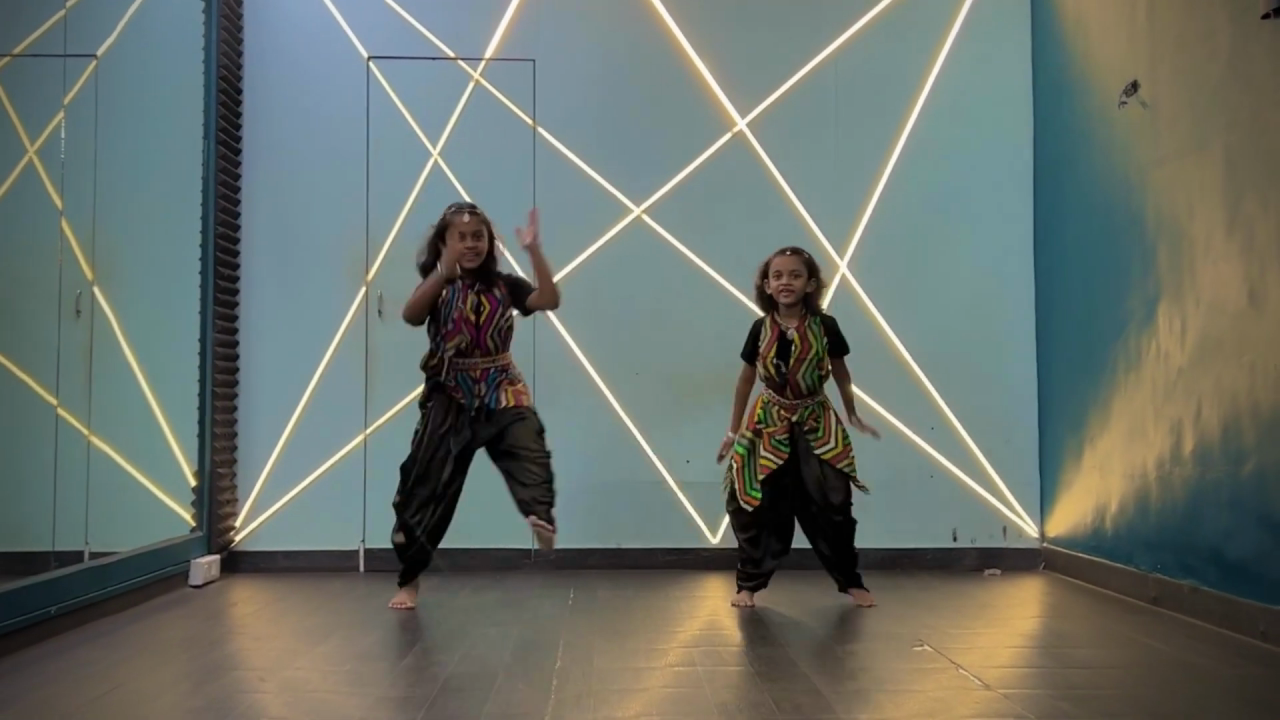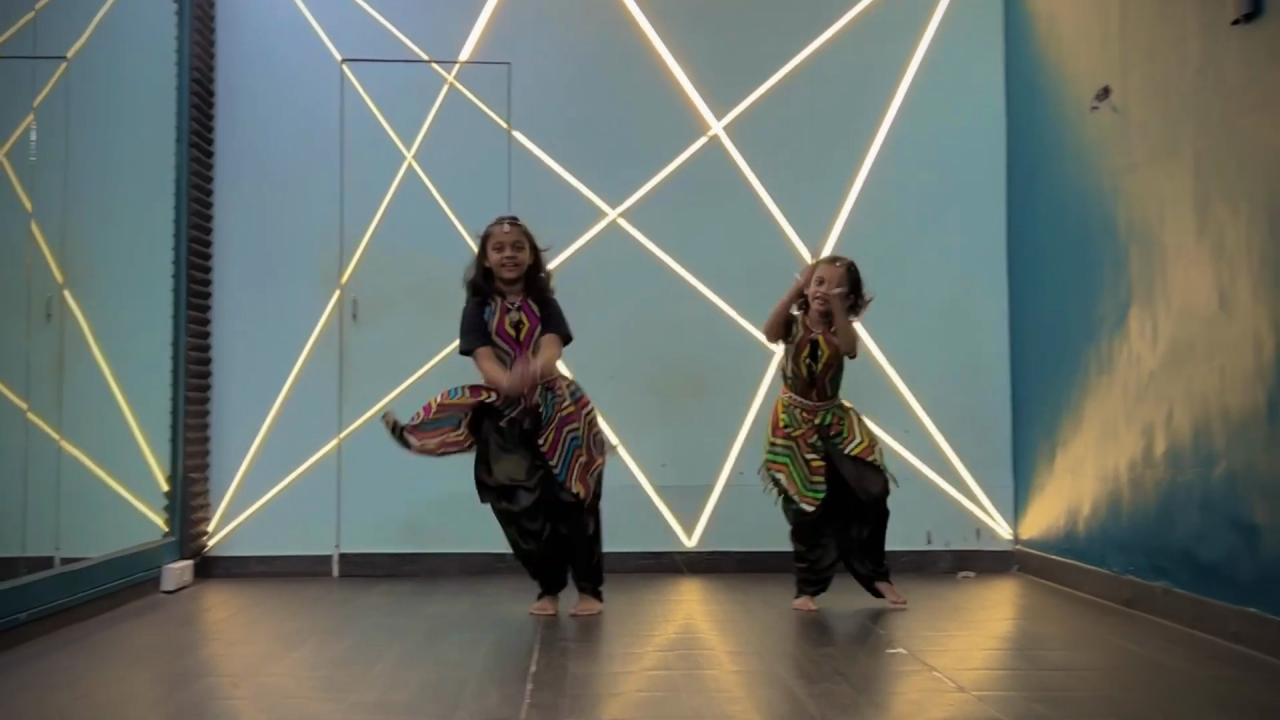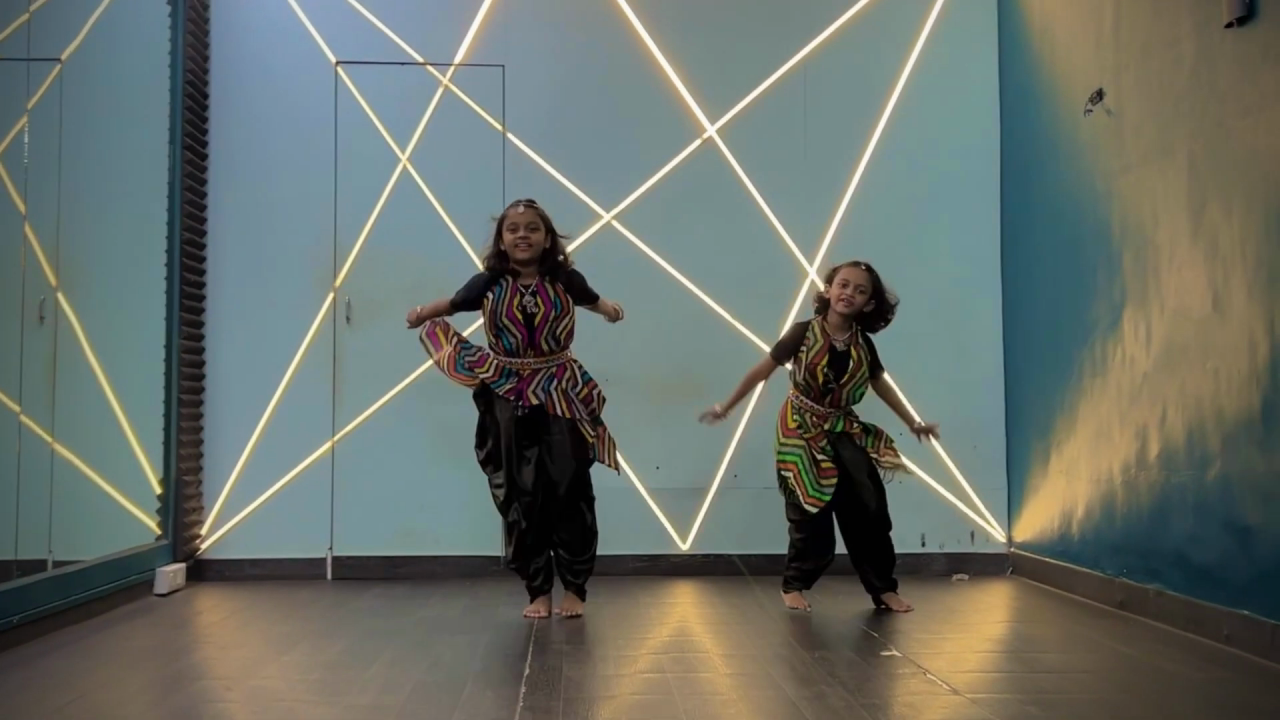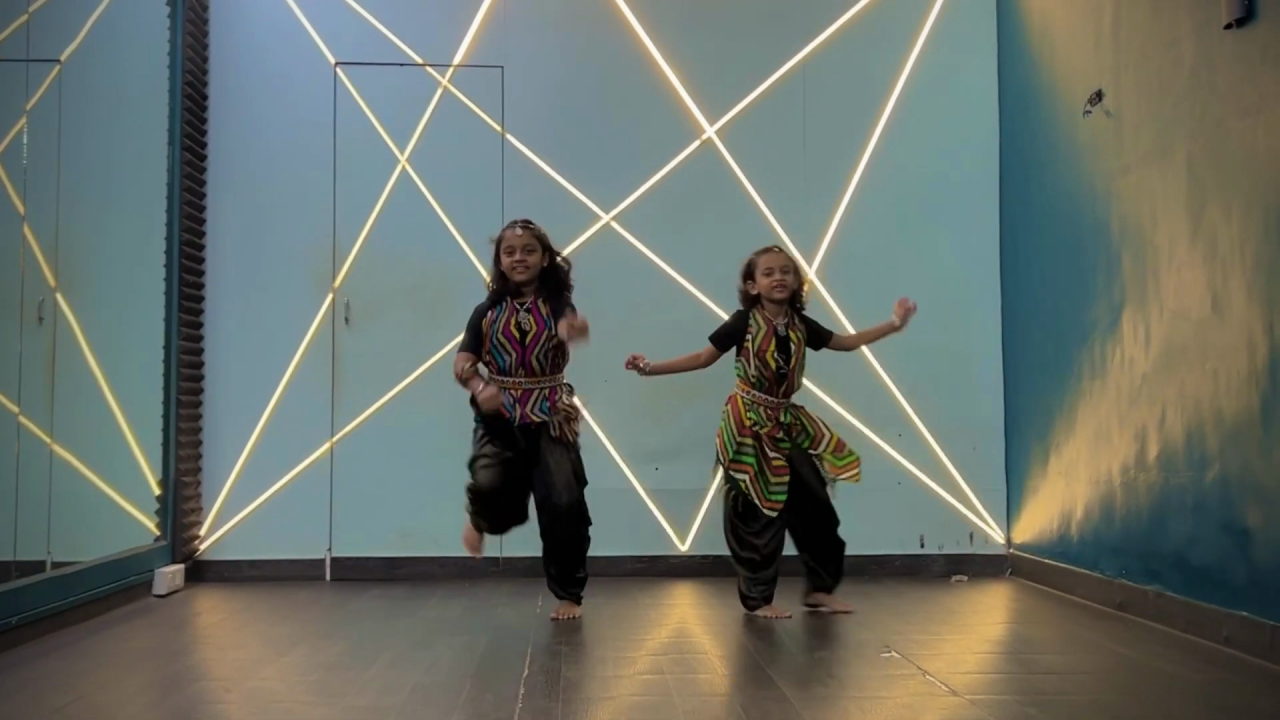
dt=0.3s
person 1, frame 1
left shoulder: (503, 285)
right shoulder: (436, 290)
left elbow: (549, 301)
right elbow: (414, 313)
left wrist: (535, 252)
right wrist: (443, 270)
left hip: (502, 394)
right hip: (449, 399)
left knee: (527, 450)
right knee: (429, 490)
left ankle: (541, 521)
right ankle: (408, 582)
person 1, frame 2
left shoulder: (545, 303)
right shoulder: (478, 306)
left elbow: (552, 349)
right elbow: (483, 360)
left wrist: (537, 370)
right wrist: (506, 382)
left hip: (552, 407)
right hip: (502, 411)
left knee: (570, 499)
right knee: (518, 497)
left ankle: (589, 591)
right ankle: (548, 587)
person 1, frame 3
left shoulder: (568, 282)
right shoulder: (487, 285)
left elbow: (591, 299)
right elbow: (452, 304)
left wrist: (607, 308)
right wrist: (423, 315)
left hip: (560, 397)
right hip: (506, 400)
left knee: (567, 492)
right knee: (519, 496)
left ankle: (573, 588)
right ankle: (538, 590)
person 1, frame 4
left shoulder: (557, 306)
right shoulder: (487, 311)
left elbow: (575, 327)
right elbow: (462, 364)
left wrist: (573, 327)
right wrist: (480, 387)
left hip: (549, 417)
right hip: (499, 417)
left knee: (564, 507)
right knee: (491, 487)
left ankle: (569, 594)
right ankle: (481, 517)
person 2, frame 1
left shoulder: (824, 327)
right shoulder: (761, 328)
left elbow: (841, 374)
right elbow: (744, 379)
left wrist: (854, 418)
right wrist: (733, 432)
left hip: (815, 424)
right hip: (769, 423)
left knee: (830, 508)
right knee: (757, 507)
left ankle: (850, 581)
right ankle: (749, 584)
person 2, frame 2
left shoulder: (842, 330)
right shoulder: (792, 324)
left elbow: (849, 350)
right elbow: (771, 332)
left wrist: (836, 308)
right wrist: (794, 291)
left hip: (835, 423)
right hip: (793, 424)
left knee: (870, 494)
right knee: (810, 510)
left ankle: (875, 576)
right ankle: (807, 589)
person 2, frame 3
left shoulder: (863, 344)
right shoulder: (804, 333)
left elbow: (880, 384)
right elbow: (763, 369)
left wrist: (912, 423)
right wrist: (726, 406)
left hip: (845, 429)
right hip: (802, 428)
left knee: (870, 511)
right knee: (812, 513)
left ankle: (884, 588)
right ankle: (795, 584)
person 2, frame 4
left shoulder: (802, 325)
right shoulder: (743, 323)
left elbow: (846, 342)
right elbow: (704, 358)
left wrist: (893, 325)
right wrist: (652, 368)
left hip: (787, 422)
right hip: (749, 423)
left knee: (815, 507)
right knee: (759, 513)
left ankle: (820, 588)
right ankle: (757, 598)
